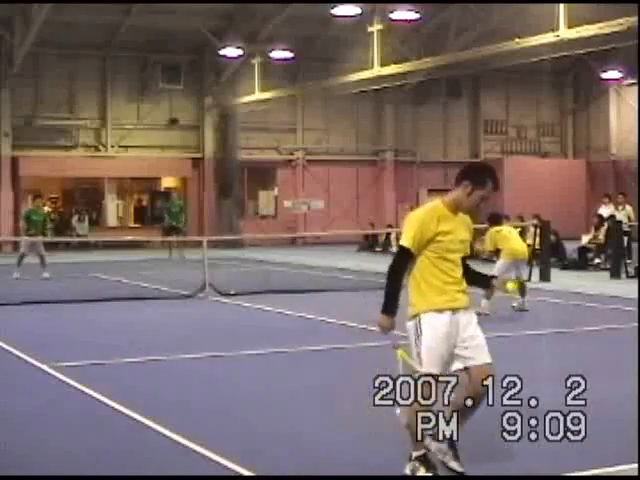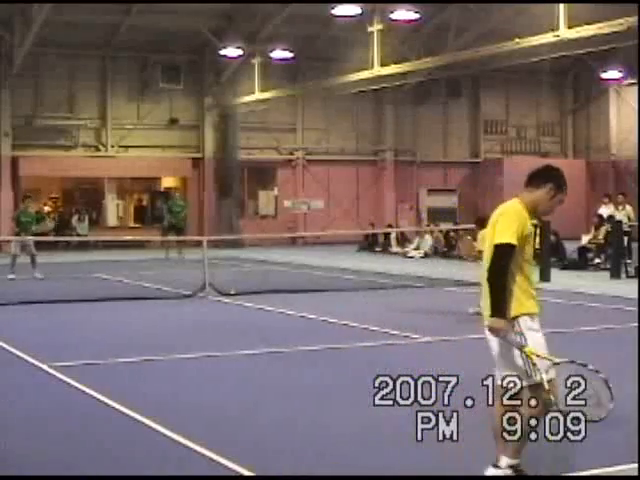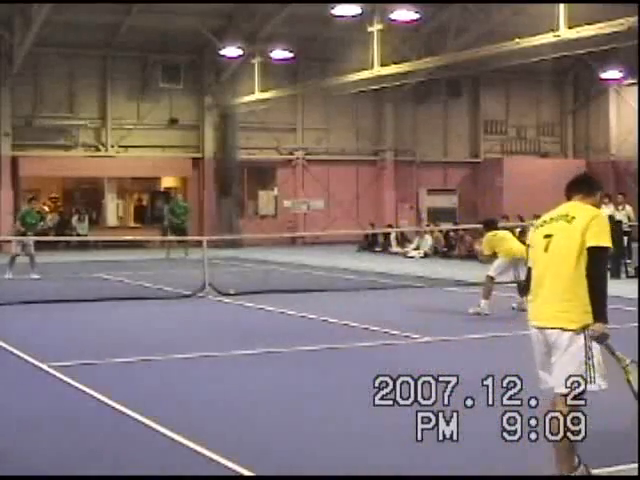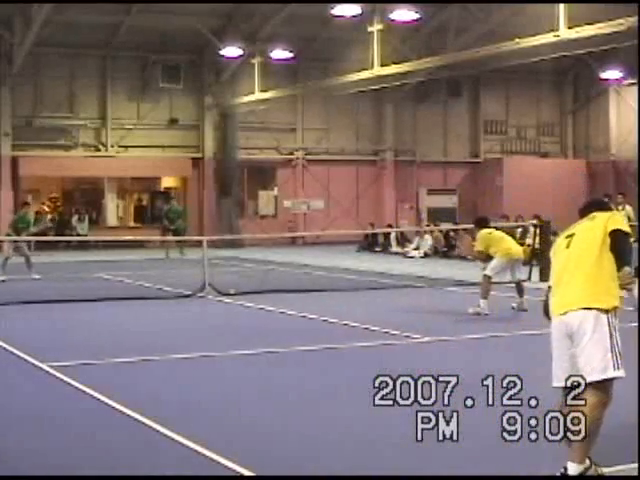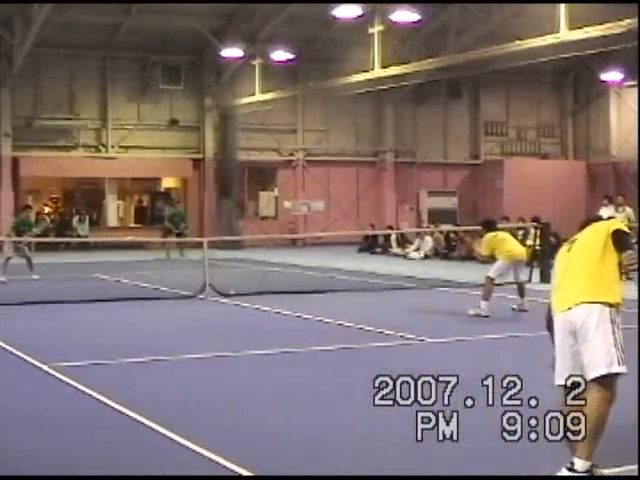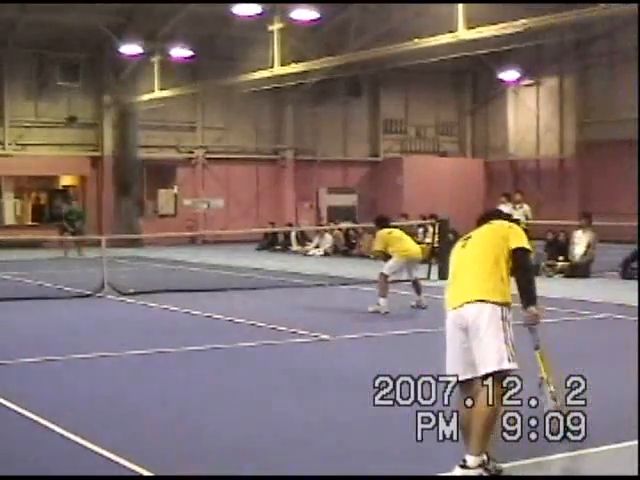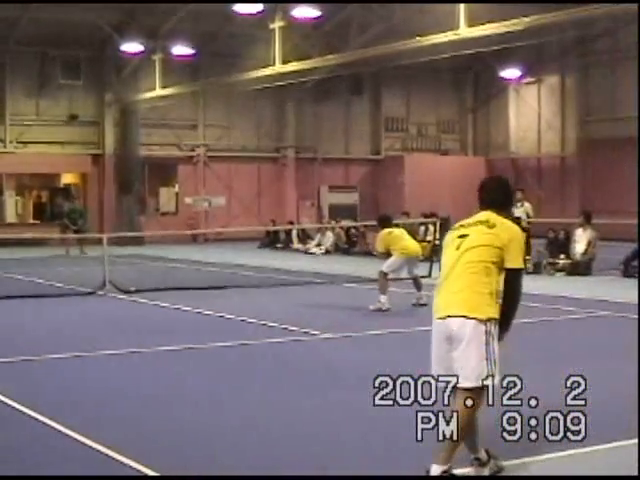
dt=0.5s
person 1, frame 1
left shoulder: (465, 223)
right shoulder: (424, 216)
right elbow: (399, 266)
left wrist: (488, 281)
right wrist: (388, 312)
left hip: (461, 311)
right hip: (430, 313)
left knee: (482, 376)
right knee: (424, 388)
left ankle: (444, 438)
right ankle: (418, 457)
person 1, frame 2
left shoulder: (515, 215)
right shoulder: (513, 213)
right elbow: (497, 267)
right wrist: (498, 315)
left hip: (517, 316)
right hip: (513, 319)
left knee: (509, 393)
right knee: (540, 393)
left ankle: (506, 466)
right ankle: (505, 463)
person 1, frame 3
left shoulder: (543, 222)
right shoulder: (594, 217)
right elbow: (596, 270)
right wrist: (600, 318)
left hip: (538, 318)
right hip: (572, 320)
left knee: (561, 396)
right knee: (567, 402)
left ankle: (569, 462)
right ankle: (565, 470)
person 1, frame 4
left shoulder: (564, 237)
right shoulder: (611, 218)
right elbow: (619, 242)
left wrist: (555, 317)
right wrist: (625, 268)
left hip: (560, 312)
right hip: (592, 309)
right knee: (598, 392)
left ankle: (579, 463)
right ankle: (574, 469)
person 1, frame 5
left shoulder: (566, 249)
right shoulder: (610, 226)
right elbow: (620, 236)
left wrist: (557, 335)
right wrist: (628, 252)
left hip: (562, 312)
right hip: (595, 307)
right knee: (602, 389)
left ankle: (579, 463)
right ankle: (579, 467)
person 1, frame 6
left shoulder: (462, 243)
right shoulder: (509, 228)
right elbow: (521, 262)
right wrist: (530, 304)
left hip: (455, 308)
right hip: (487, 306)
left knee: (468, 389)
right knee: (493, 384)
left ankle: (476, 460)
right ankle: (472, 464)
person 1, frame 7
left shoulder: (458, 228)
right shoulder: (510, 231)
right elbow: (512, 287)
right wrist: (503, 326)
left hip: (442, 312)
right hip: (473, 315)
left knee: (464, 393)
right knee: (470, 395)
left ankle: (480, 459)
right ankle: (438, 469)
